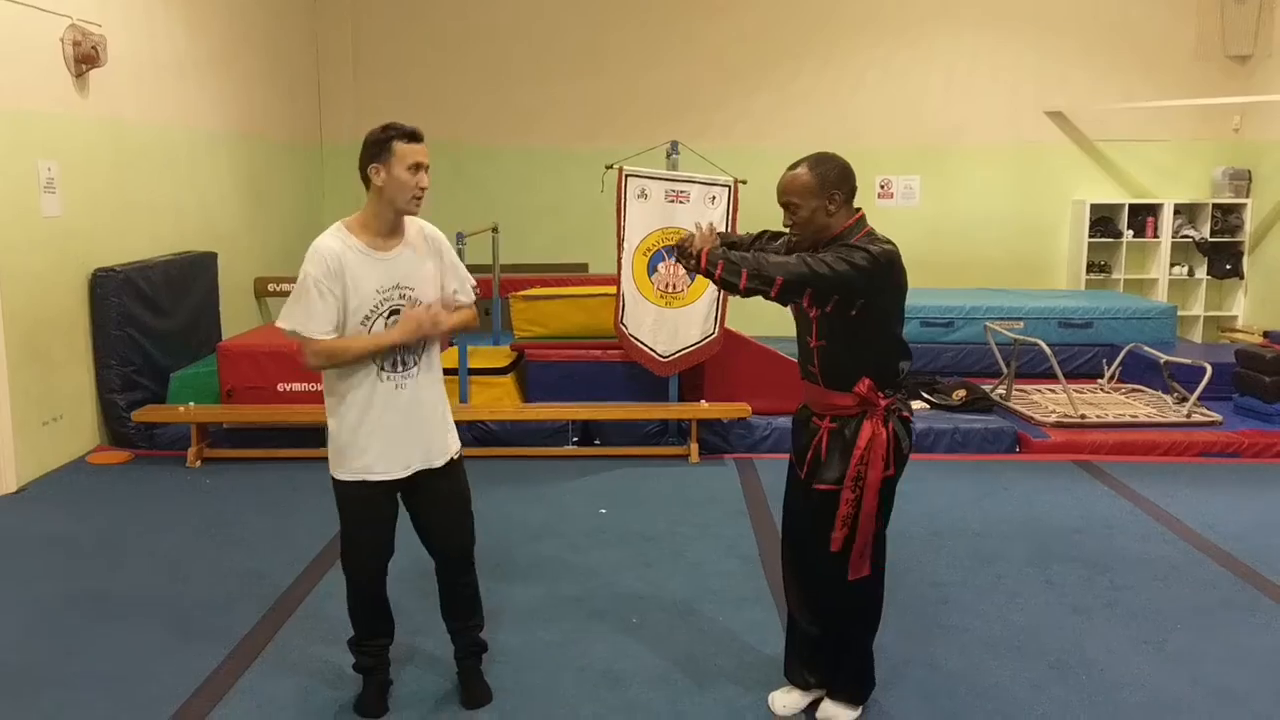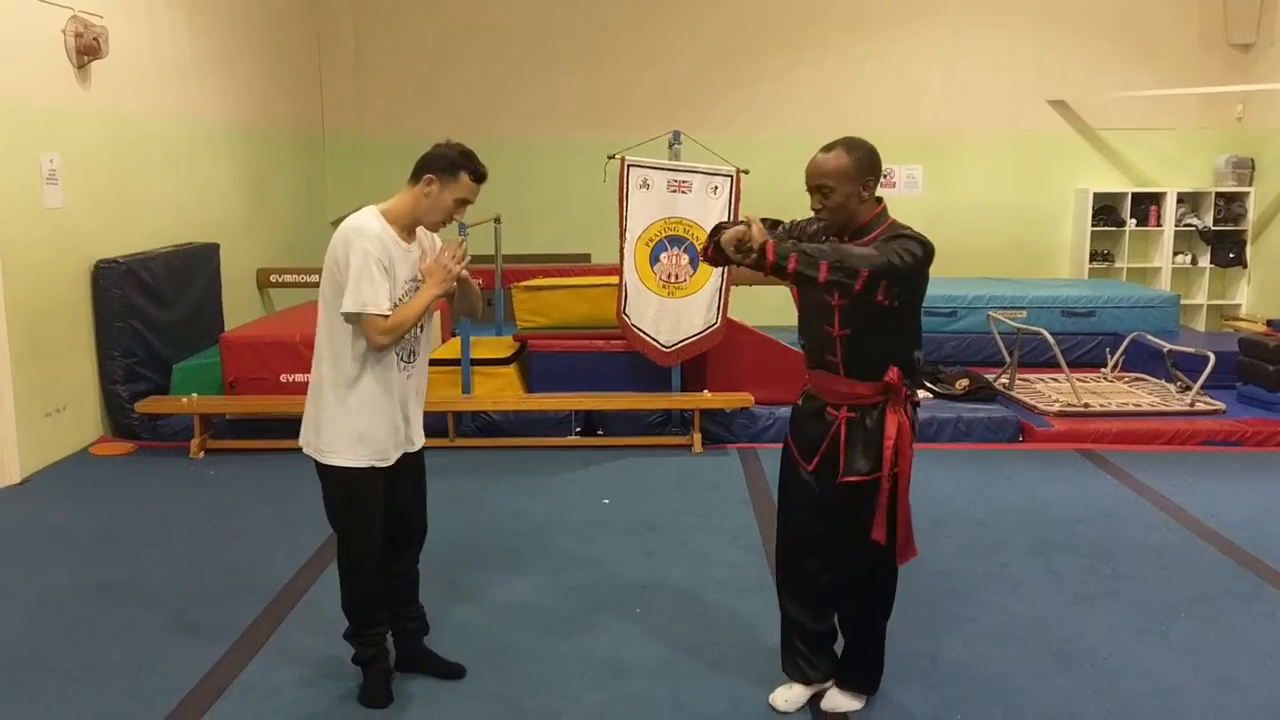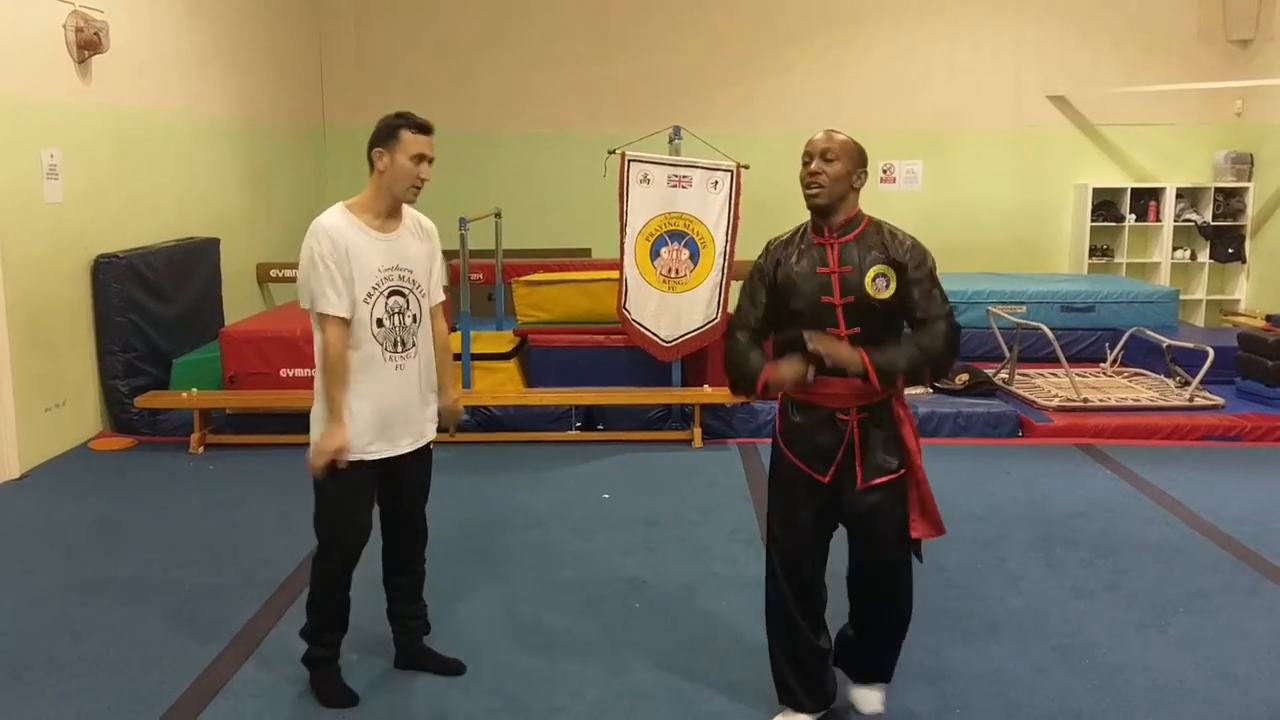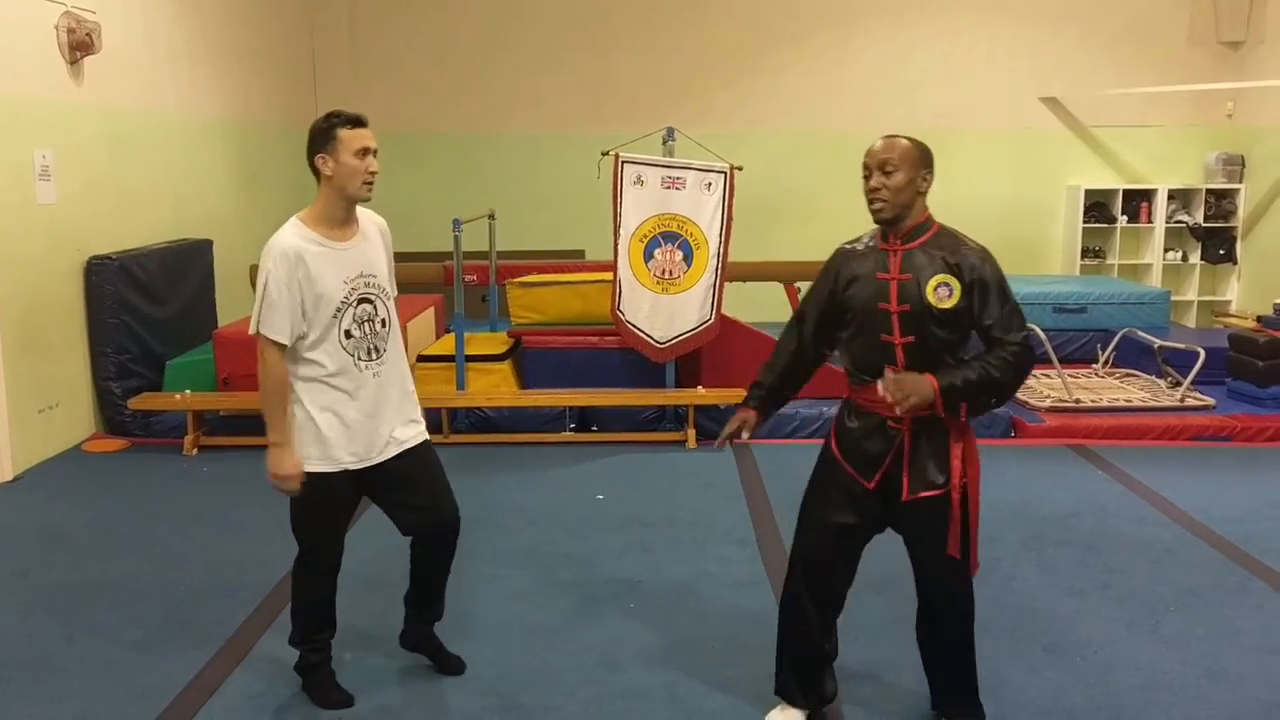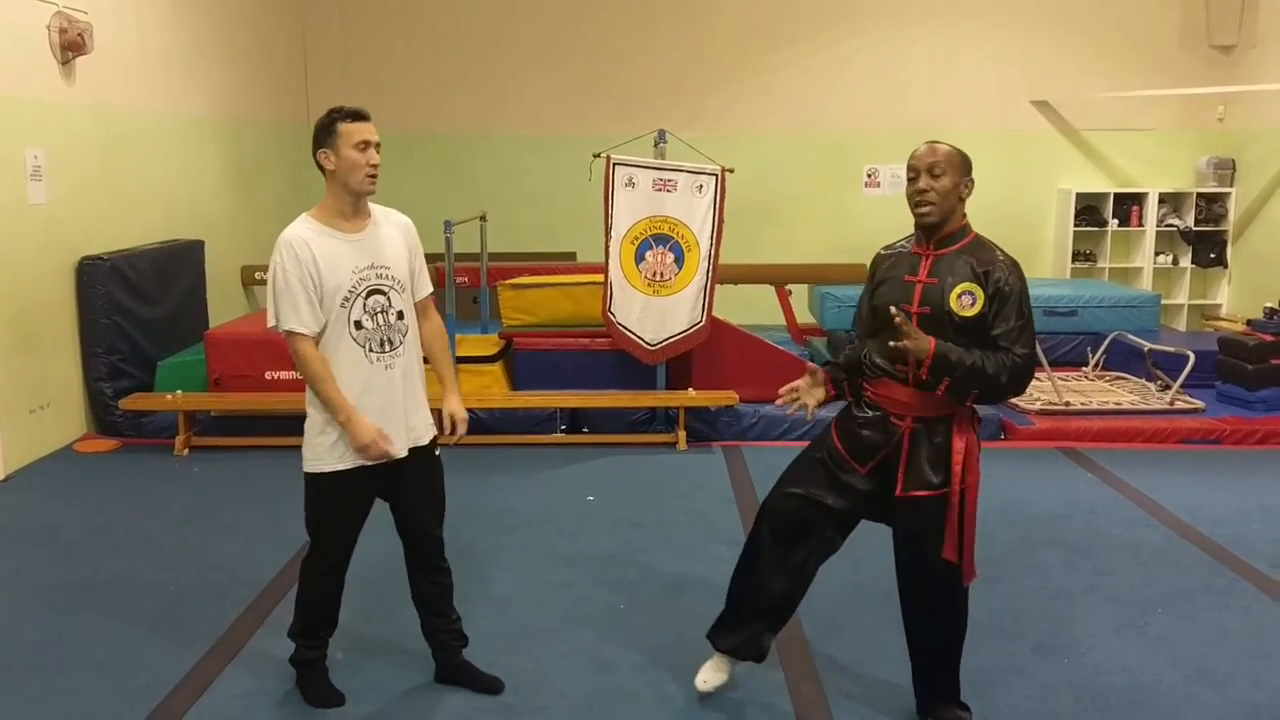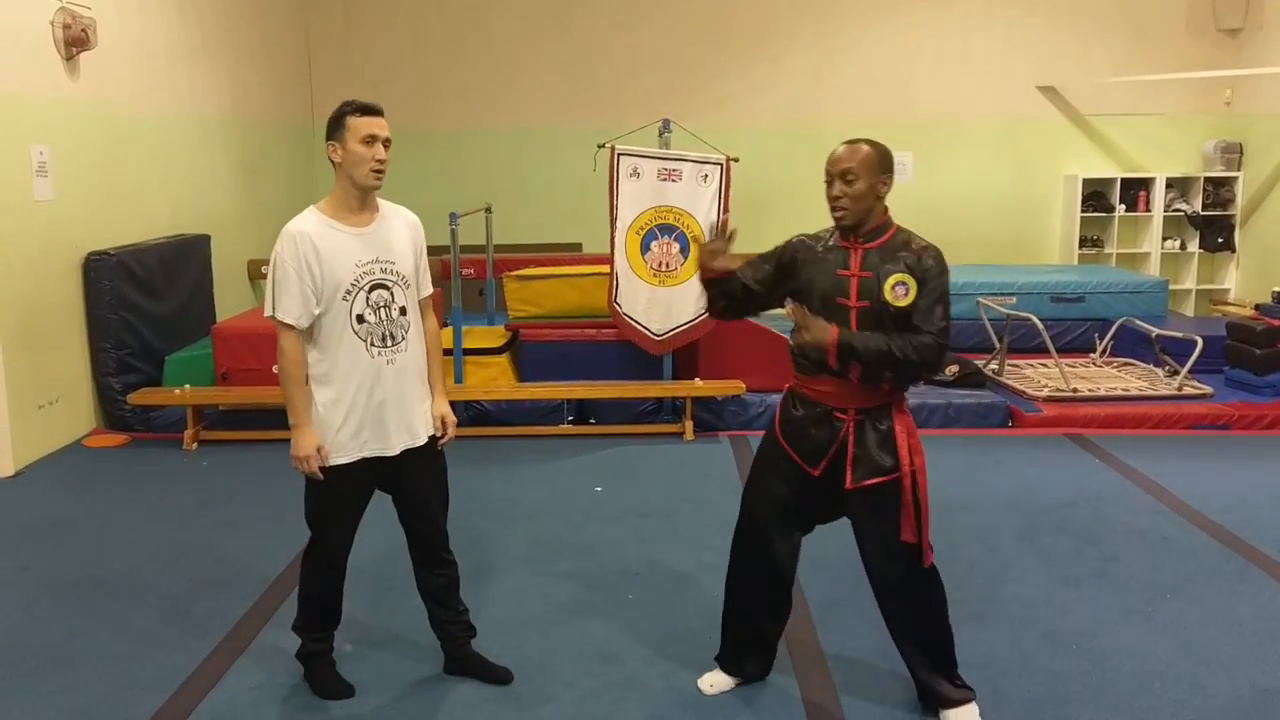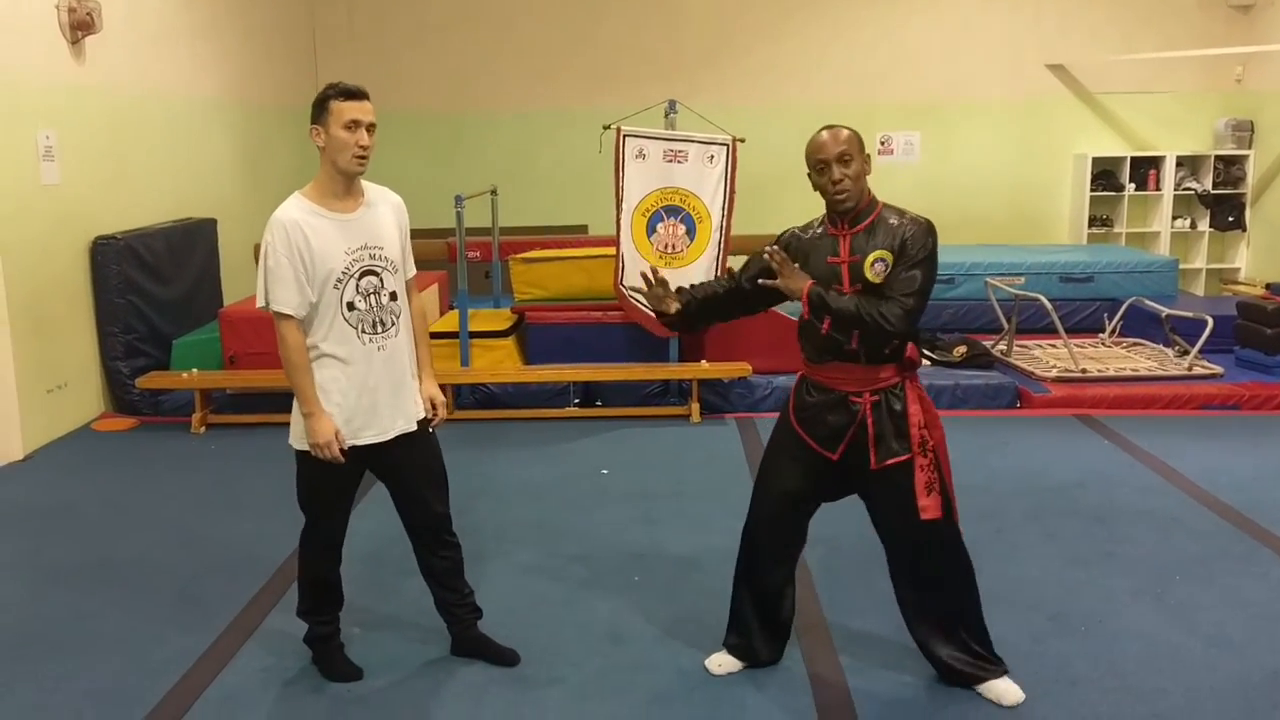
dt=0.5s
person 1, frame 1
left shoulder: (430, 241)
right shoulder: (329, 253)
left elbow: (467, 311)
right elbow: (315, 352)
left wrist: (442, 324)
right wrist: (400, 332)
left hip: (433, 437)
right hip: (363, 449)
left knee: (456, 551)
right knee: (365, 564)
left ankle: (470, 658)
right ankle: (374, 670)
person 1, frame 2
left shoulder: (426, 240)
right shoulder: (363, 236)
left elbow: (471, 311)
right elbow: (379, 332)
left wrist: (460, 280)
right wrist: (432, 287)
left hip: (400, 428)
right hip: (349, 433)
left knee: (406, 539)
right knee: (363, 549)
left ankle: (410, 643)
right ankle: (372, 658)
person 1, frame 3
left shoulder: (424, 230)
right shoulder: (331, 233)
right elbow: (328, 334)
left wrist: (448, 389)
right wrist: (332, 421)
left hip: (411, 425)
right hip: (353, 433)
left knee: (408, 538)
right knee: (340, 548)
left ankle: (410, 641)
right ankle: (321, 658)
person 1, frame 4
left shoulder: (376, 229)
right shoulder: (289, 251)
right elbow: (274, 353)
left wrist: (410, 387)
right wrist: (280, 442)
left hip: (397, 426)
right hip: (325, 443)
left knee: (441, 522)
right knee: (320, 559)
left ankle: (419, 627)
right ankle: (314, 664)
person 1, frame 5
left shoulder: (400, 227)
right shoulder: (299, 244)
left elbow: (425, 312)
right elbow: (303, 346)
left wrist: (450, 390)
right wrist: (352, 422)
left hip: (412, 430)
right hip: (342, 441)
left knee: (427, 548)
right knee: (328, 556)
left ankle: (449, 656)
right ankle: (309, 661)
person 1, frame 6
left shoulder: (407, 225)
right shoulder: (303, 236)
right elbow: (289, 338)
left wrist: (440, 395)
right wrist: (301, 426)
left hip: (413, 426)
right hip: (340, 435)
left knee: (432, 541)
right knee: (328, 551)
left ankle: (458, 646)
right ankle: (316, 654)
person 1, frame 7
left shoulder: (390, 206)
right shoulder: (291, 224)
right elbow: (288, 328)
left wrist: (426, 376)
right wrist: (313, 414)
left hip: (401, 410)
right hip: (335, 421)
left knee: (434, 524)
right knee: (324, 536)
left ankle: (464, 628)
right ankle: (324, 638)
person 2, frame 1
left shoulder: (872, 260)
right shoulder: (814, 244)
left elbow: (789, 276)
right elbow: (766, 249)
left wrist: (710, 258)
right wrist: (710, 242)
left hip: (866, 433)
right hip: (818, 424)
left knee: (851, 562)
right knee: (803, 556)
right ankle: (808, 672)
person 2, frame 2
left shoulder: (906, 249)
right shoulder: (818, 232)
left elbow: (857, 270)
left wrist: (768, 251)
right wrist: (734, 236)
left hip: (874, 425)
right hip: (816, 415)
left knee: (863, 557)
right knee: (799, 547)
left ankle: (857, 675)
right ankle: (809, 667)
person 2, frame 3
left shoulder: (899, 250)
right shoulder: (780, 254)
left elbow: (940, 337)
right elbow: (739, 338)
left wrist: (866, 361)
right wrist: (768, 371)
left hip: (874, 430)
right hip: (805, 430)
left knee: (885, 564)
right knee: (793, 570)
left ankle: (861, 667)
person 2, frame 4
left shoulder: (967, 260)
right shoulder: (849, 260)
left elbow: (1014, 350)
right elbow: (804, 339)
left wrist: (939, 387)
right wrist: (757, 403)
left hip: (934, 443)
right hip: (860, 434)
left knee: (944, 583)
right knee: (816, 562)
person 2, frame 5
left shoulder: (994, 270)
right shoulder: (889, 260)
left elbow: (1016, 368)
left wrist: (934, 353)
right wrist: (828, 380)
left hip: (937, 442)
right hip: (865, 426)
left knee: (935, 579)
right knee: (785, 520)
right ankle: (732, 644)
person 2, frame 6
left shoulder: (919, 260)
right shoulder: (806, 252)
left elbow: (928, 350)
right elbow: (740, 298)
left wrist: (838, 342)
right wrist: (720, 275)
left hip: (875, 431)
right hip: (803, 423)
left knee: (902, 565)
right knee: (759, 544)
right ankle: (741, 661)
person 2, frame 7
left shoulder: (911, 235)
right shoulder: (799, 242)
left elbow: (892, 321)
right elbow: (738, 291)
left wrist: (812, 295)
right wrist: (680, 305)
left hip: (890, 410)
right hip: (818, 405)
left knee: (927, 540)
right knee: (769, 525)
left ankle: (972, 661)
right ankle: (752, 643)
